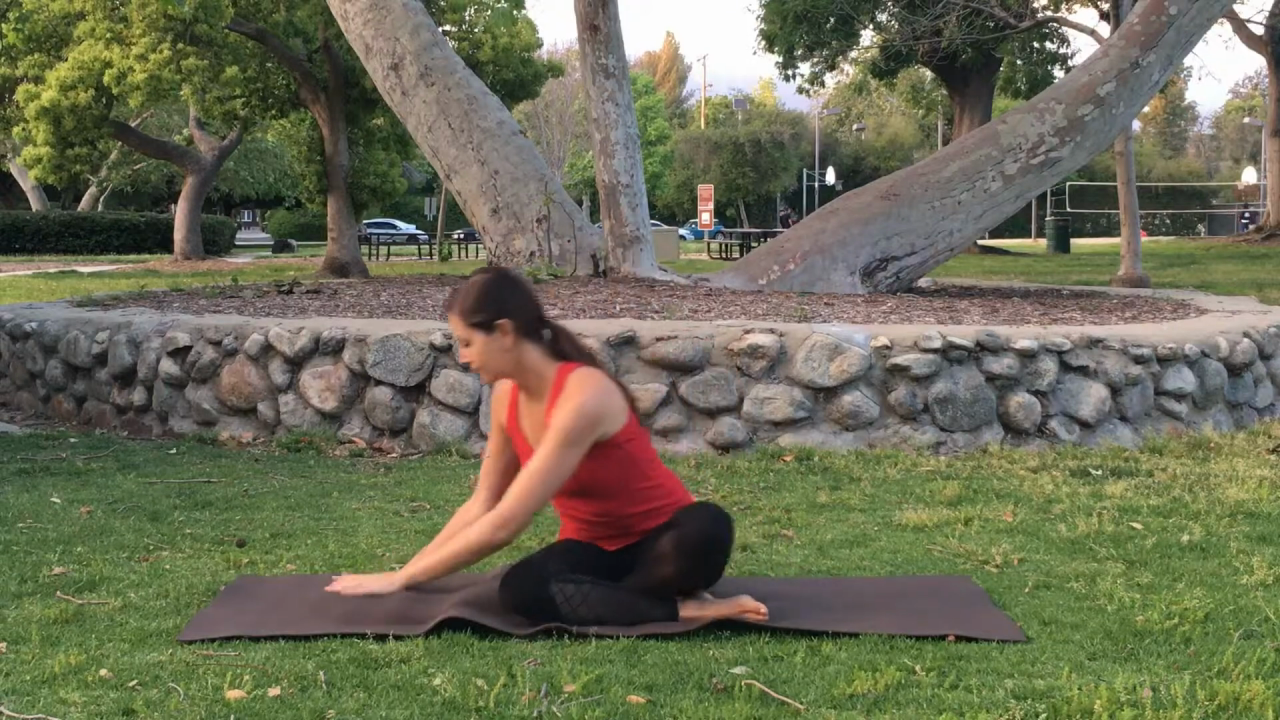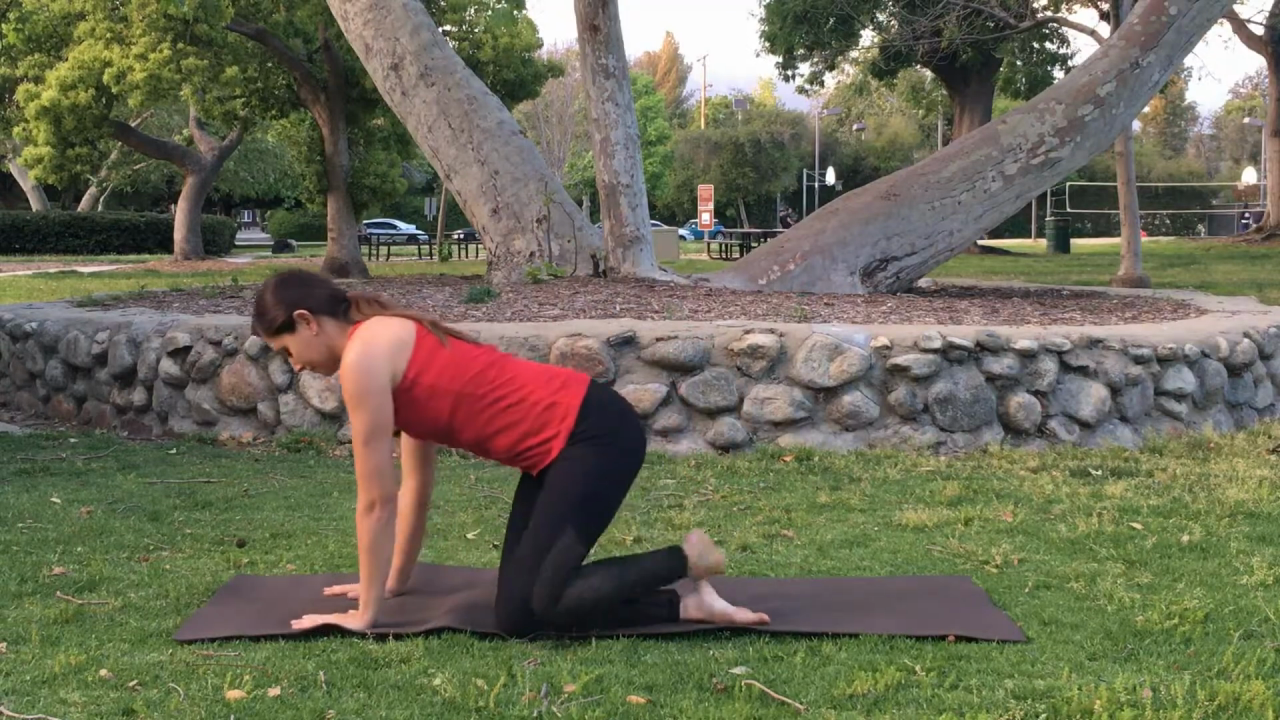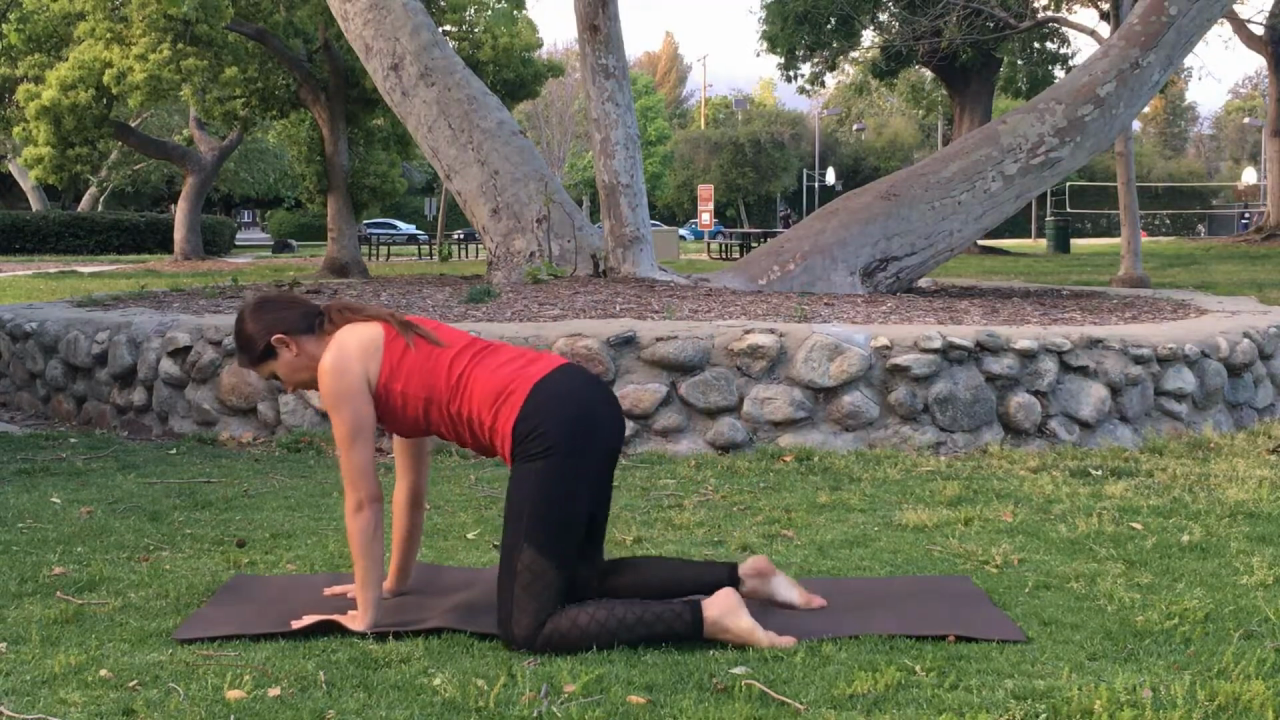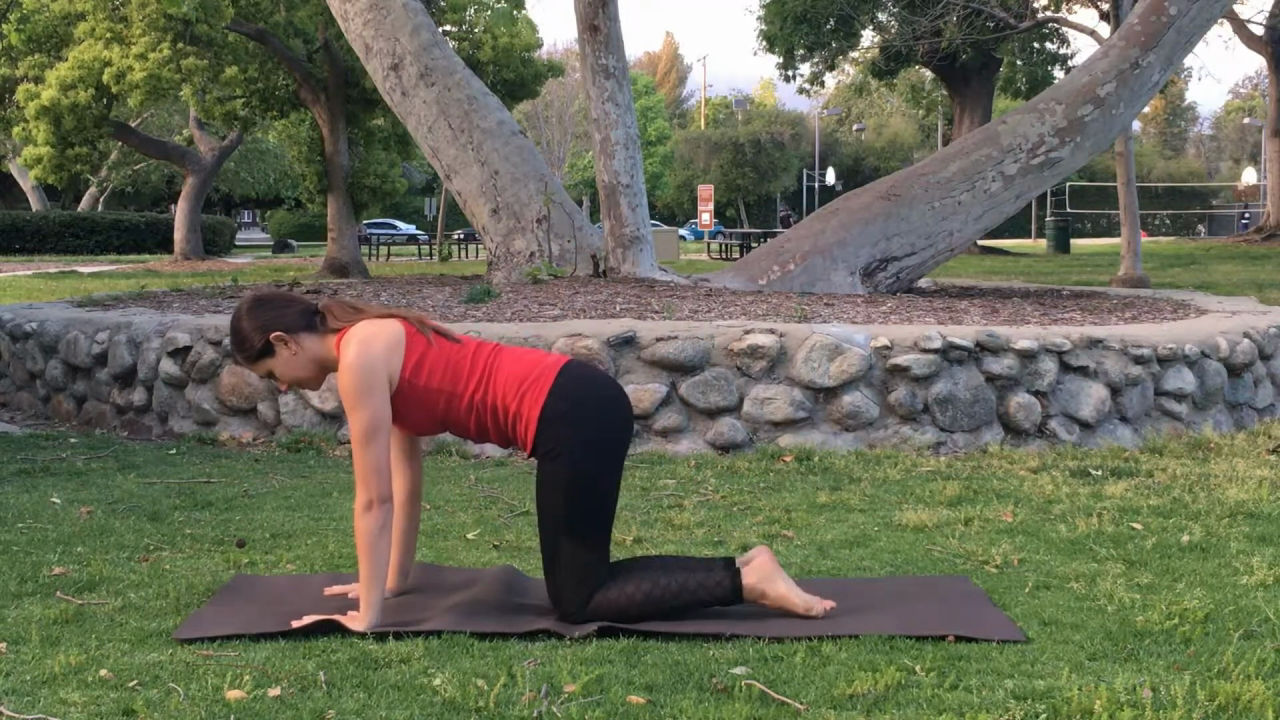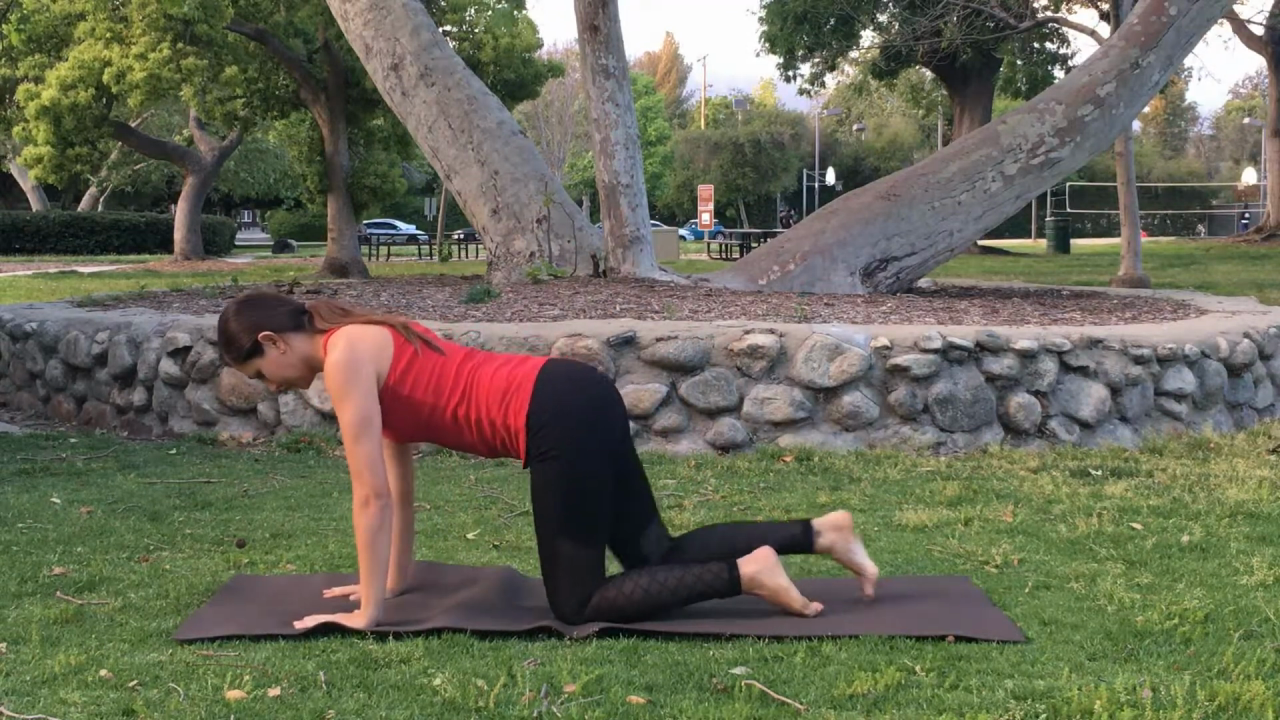
dt=1s
person 1, frame 1
left shoulder: (585, 396)
right shoulder: (506, 395)
left elbow: (503, 527)
right elbow: (483, 505)
left wrist: (401, 578)
right wrist: (409, 571)
left hip: (660, 540)
right hip: (591, 547)
left knee: (707, 528)
right knee: (520, 589)
left ankle: (599, 601)
right ankle: (680, 609)
person 1, frame 2
left shoulder: (363, 354)
right shoulder: (392, 342)
left elbow: (375, 500)
right elbow: (415, 484)
left wrist: (366, 611)
right wrist: (393, 581)
left hip: (595, 431)
right hip: (558, 447)
left knee: (540, 604)
right knee: (516, 620)
left ankle: (685, 558)
right ankle: (685, 604)
person 1, frame 3
left shoulder: (339, 361)
right shoulder: (388, 344)
left elbow: (362, 500)
right elbow: (410, 485)
left wrist: (366, 612)
right wrist: (394, 580)
left hip: (553, 426)
right hip: (587, 400)
left knee: (526, 629)
right knee: (581, 578)
left ankle: (709, 615)
right ankle: (742, 577)
person 1, frame 4
left shoulder: (358, 355)
right shoulder: (382, 347)
left elbow: (374, 497)
right elbow: (406, 481)
left wrist: (368, 614)
right wrist: (392, 580)
left hip: (573, 417)
right hip: (586, 399)
left knee: (577, 603)
right knee: (582, 578)
left ankle: (749, 583)
right ankle: (741, 565)
person 1, frame 5
left shoulder: (344, 355)
right shoulder: (373, 344)
left elbow: (373, 495)
right elbow: (400, 479)
left wrist: (369, 610)
right wrist: (394, 579)
left hip: (560, 419)
right hip: (581, 396)
left knee: (576, 603)
right knee: (652, 554)
left ankle: (744, 572)
right ankle: (817, 533)
